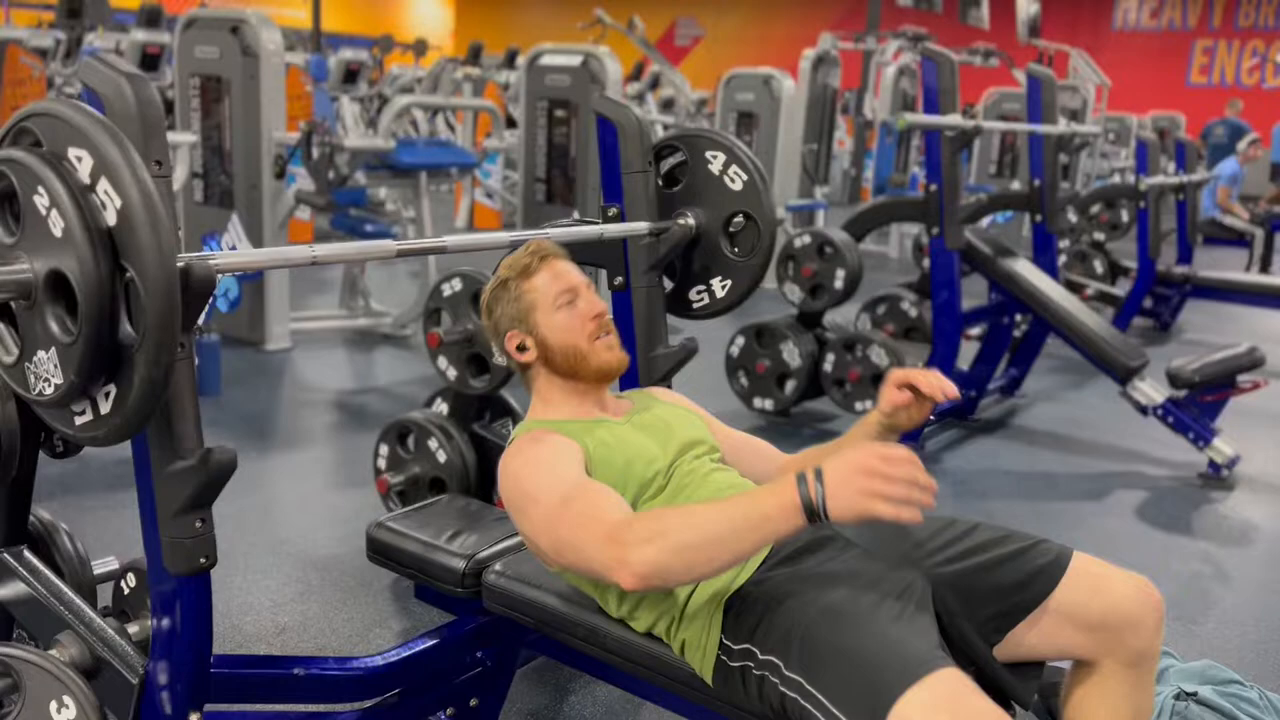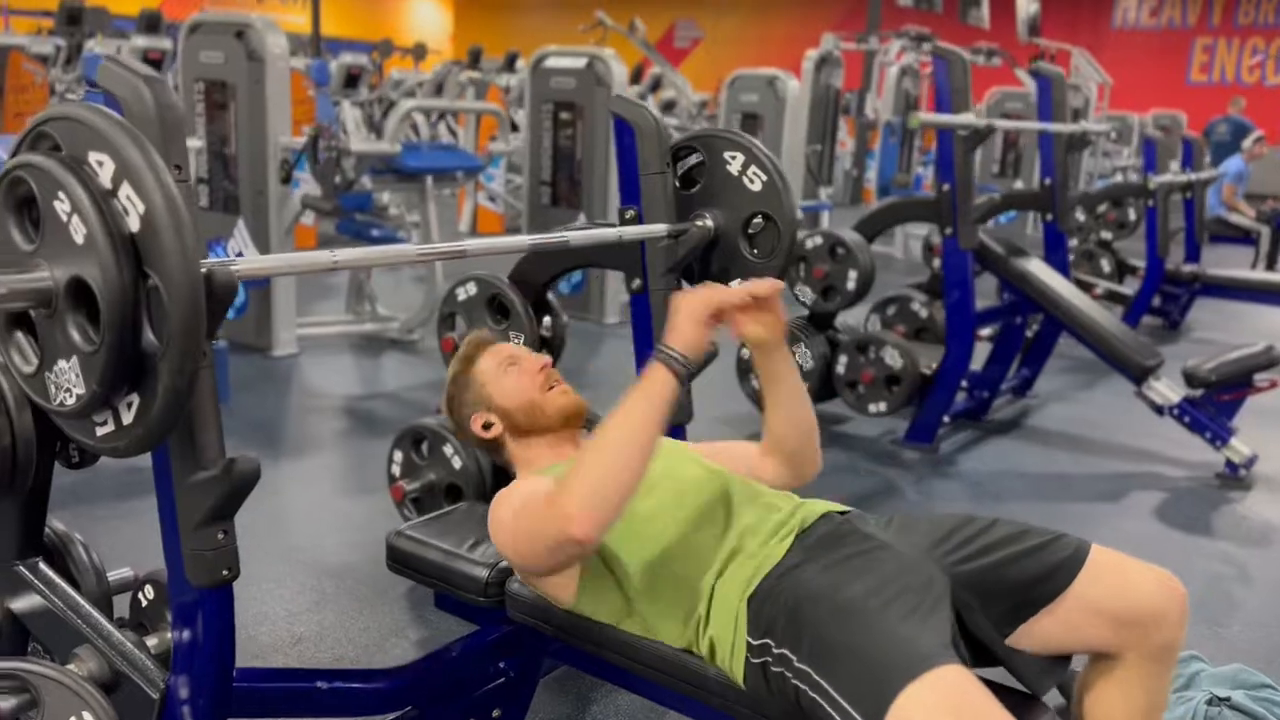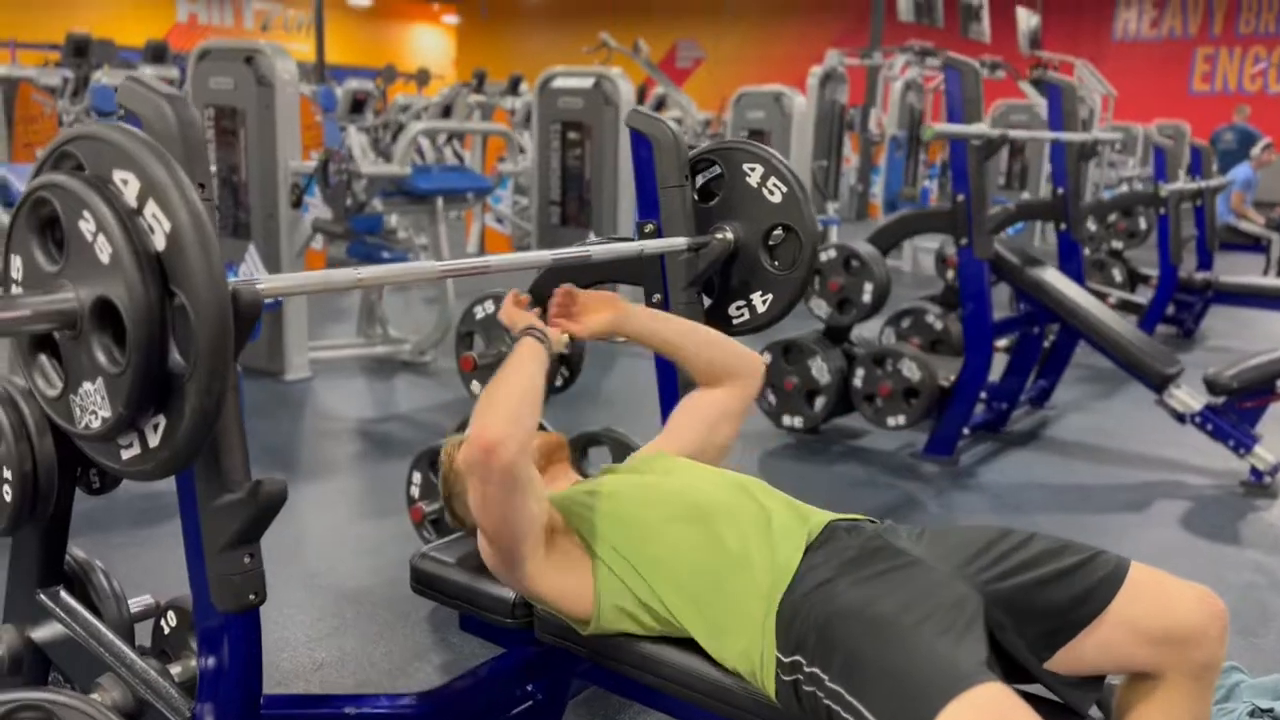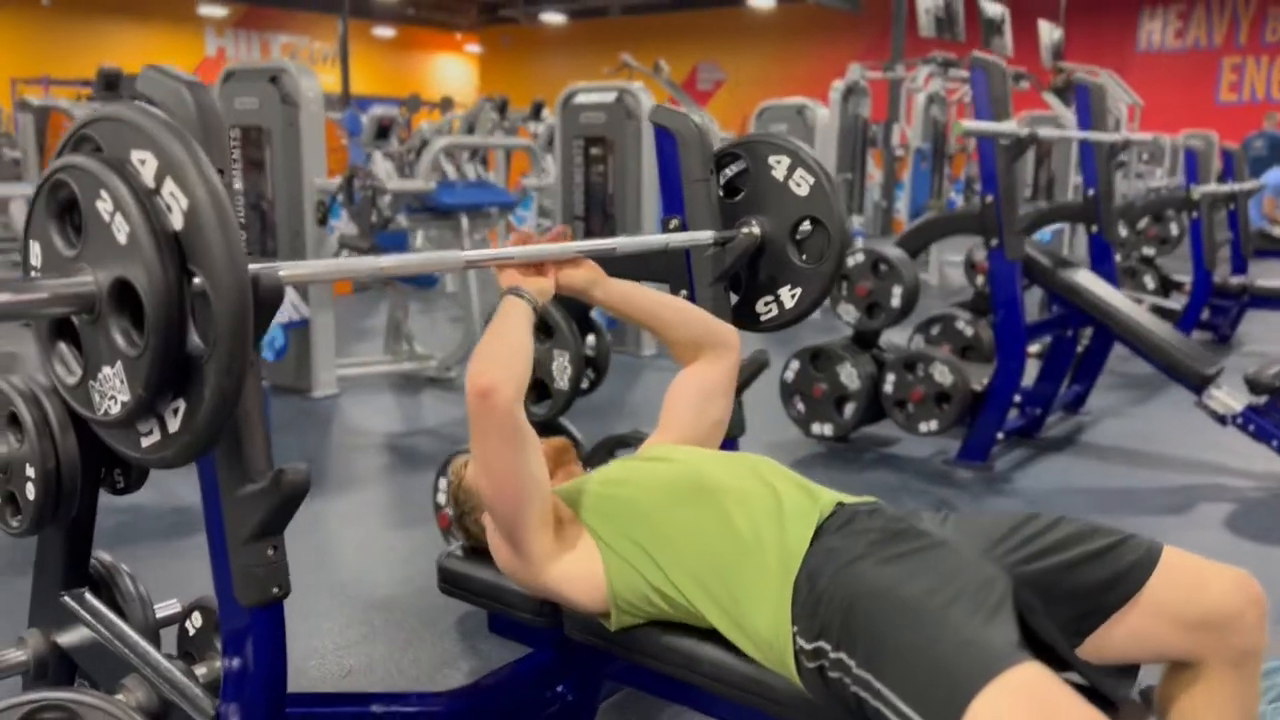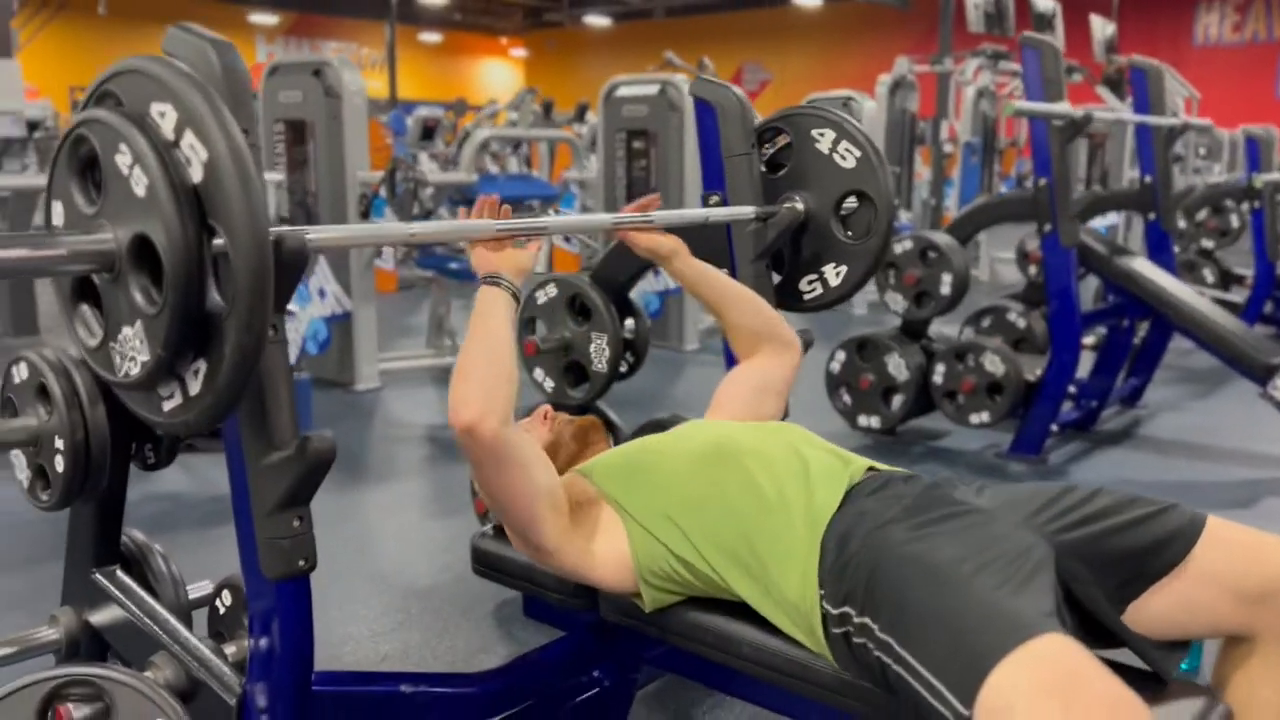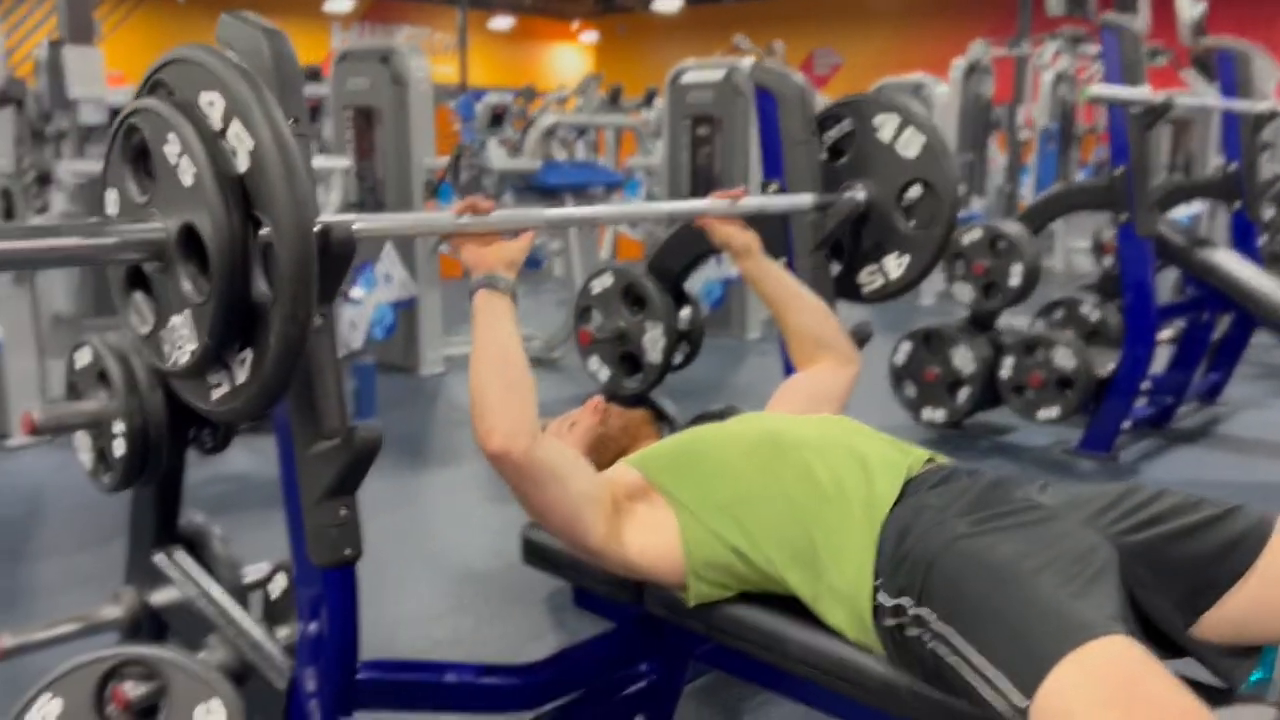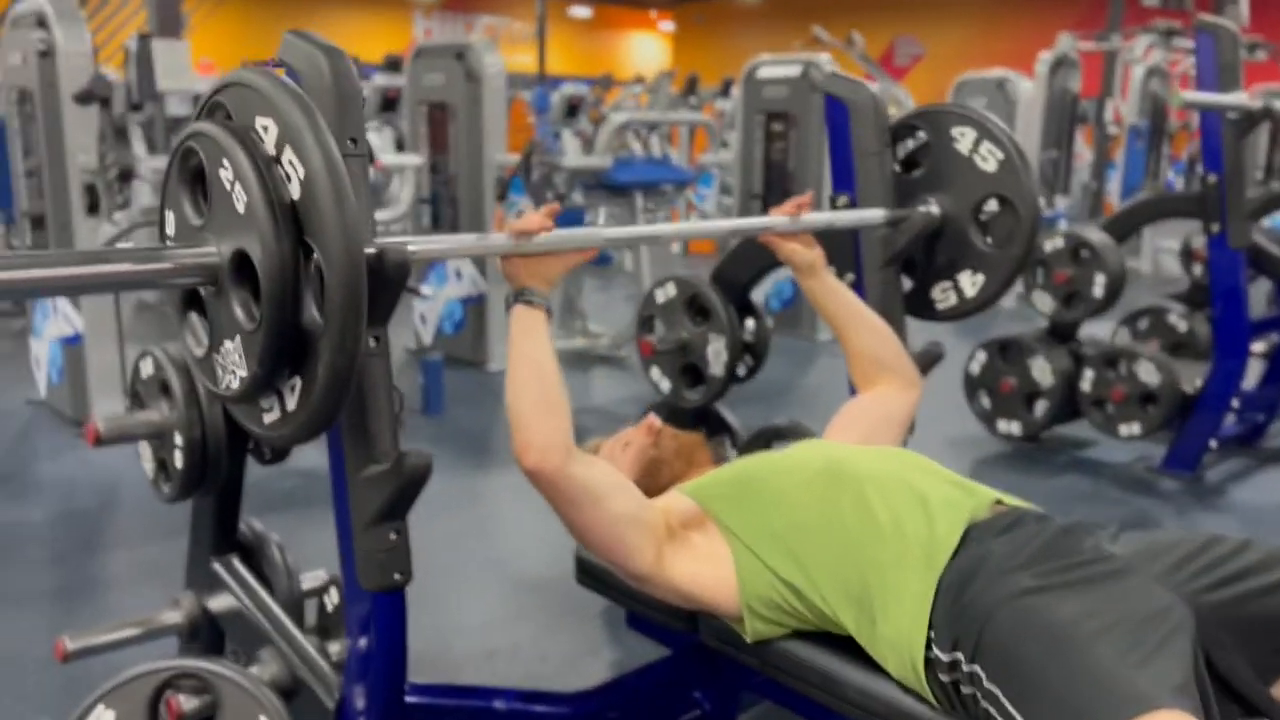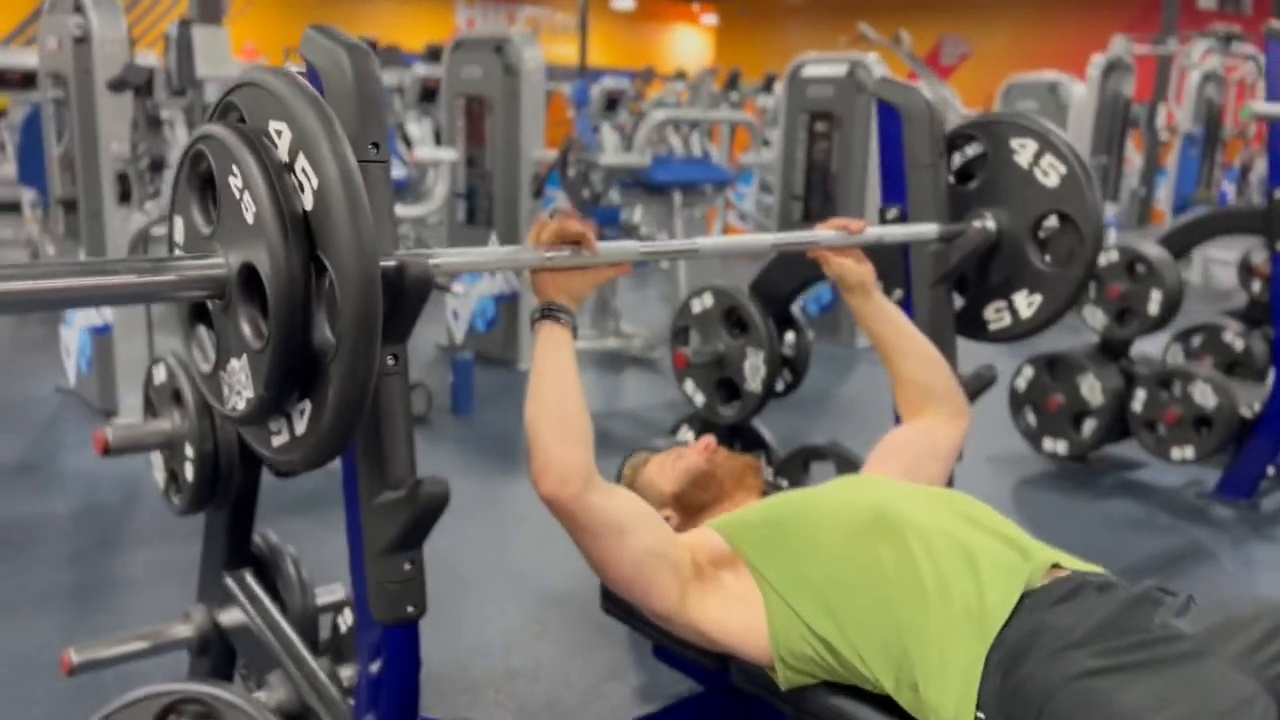
dt=0.3s
person 1, frame 1
left shoulder: (654, 403)
right shoulder: (535, 459)
right elbow: (634, 559)
left wrist: (880, 421)
right wrist: (814, 495)
right hip: (758, 600)
left knee: (1131, 614)
person 1, frame 2
left shoulder: (638, 446)
right shoulder: (521, 508)
left elbow: (792, 465)
right elbow: (580, 520)
left wrist: (770, 344)
right wrist: (672, 358)
left hip: (855, 535)
right hip: (779, 601)
left knee: (1153, 606)
person 1, frame 3
left shoulder: (640, 471)
right shoulder: (532, 546)
left elbow: (737, 373)
right elbow: (494, 447)
left wrist: (618, 324)
right wrist: (536, 340)
right hip: (810, 607)
left knee: (1193, 625)
person 1, frame 4
left shoulder: (648, 468)
right shoulder: (541, 541)
left elbow: (717, 349)
right elbow: (490, 392)
left wrist: (599, 287)
right wrist: (521, 297)
left hip: (901, 531)
right hip: (829, 587)
left knee: (1232, 610)
person 1, frame 5
left shoulder: (682, 444)
right shoulder: (571, 521)
left elbow: (775, 351)
right elbow: (476, 423)
left wrist: (677, 260)
right wrist: (497, 284)
person 1, frame 6
left shoulder: (733, 441)
right shoulder: (618, 509)
left elbow: (832, 360)
right elbow: (505, 440)
left wrist: (749, 256)
right wrist: (492, 285)
person 1, frame 7
left shoulder: (803, 464)
right shoulder: (672, 535)
left elbow: (895, 383)
right elbow: (547, 456)
left wrist: (813, 274)
right wrist: (529, 297)
person 1, frame 8
left shoulder: (848, 499)
right shoulder: (703, 571)
left elbow: (942, 414)
right elbow: (566, 481)
left wrist: (863, 294)
right wrist: (556, 311)
